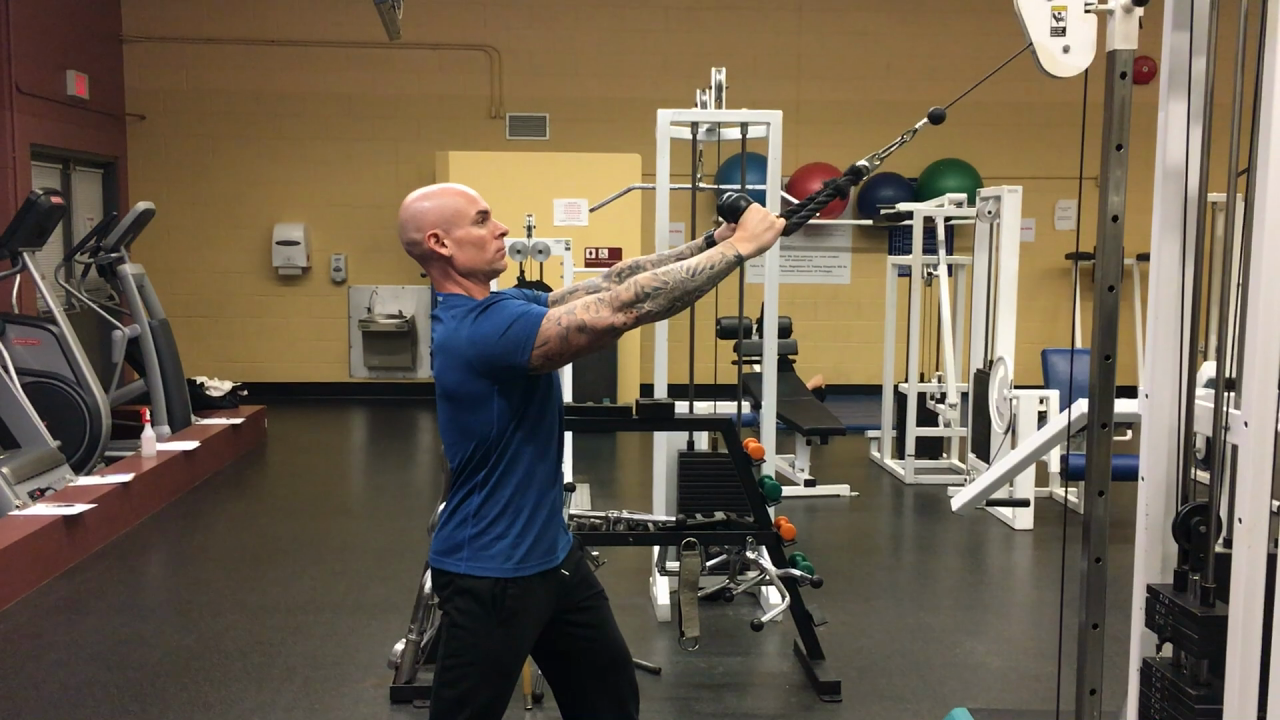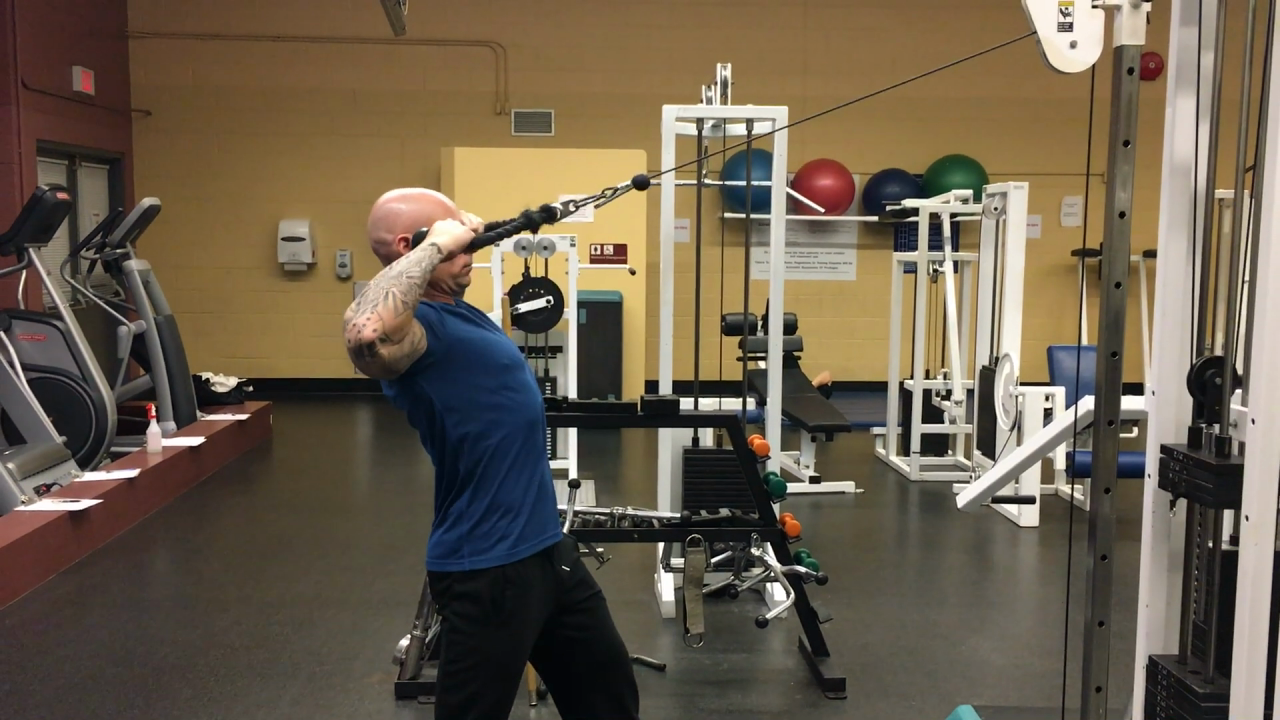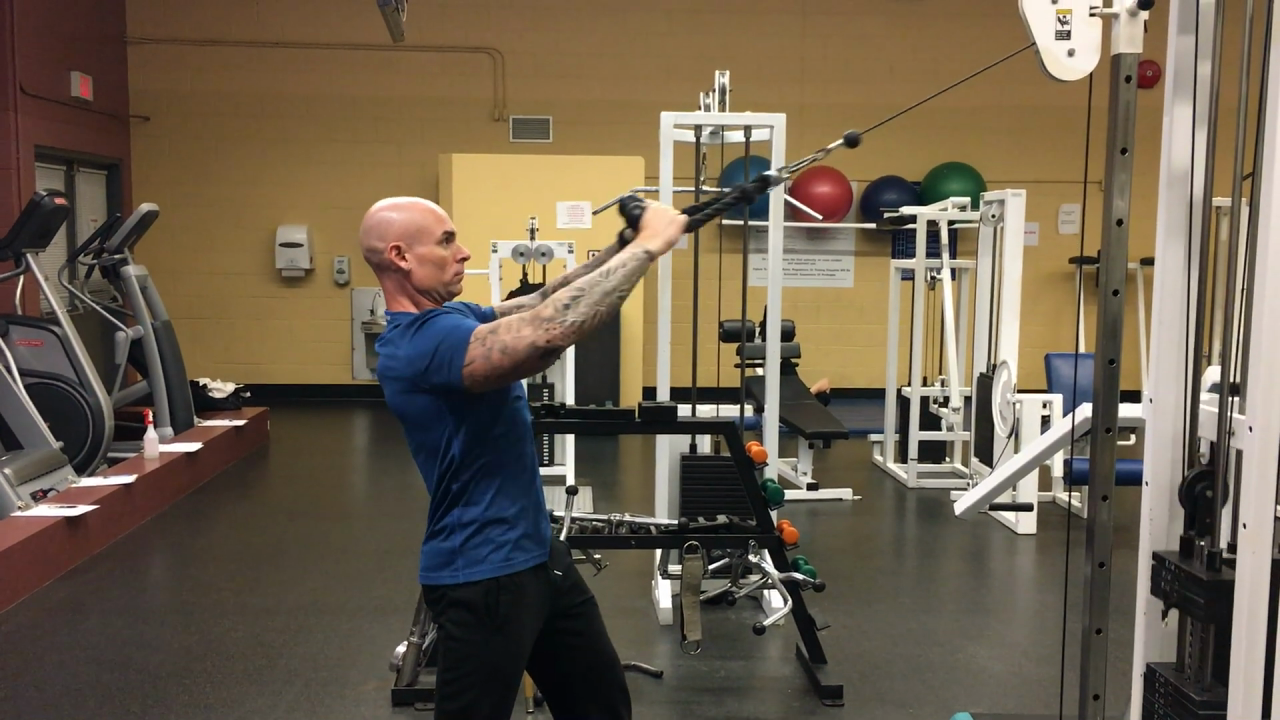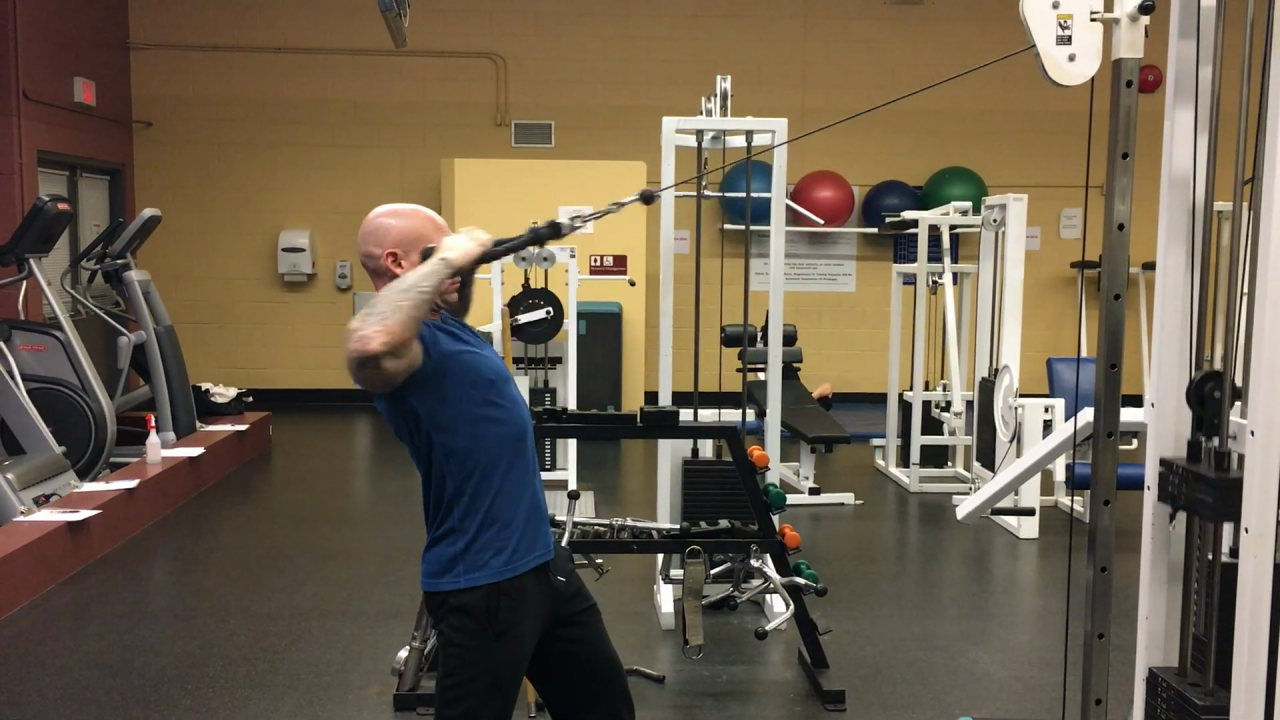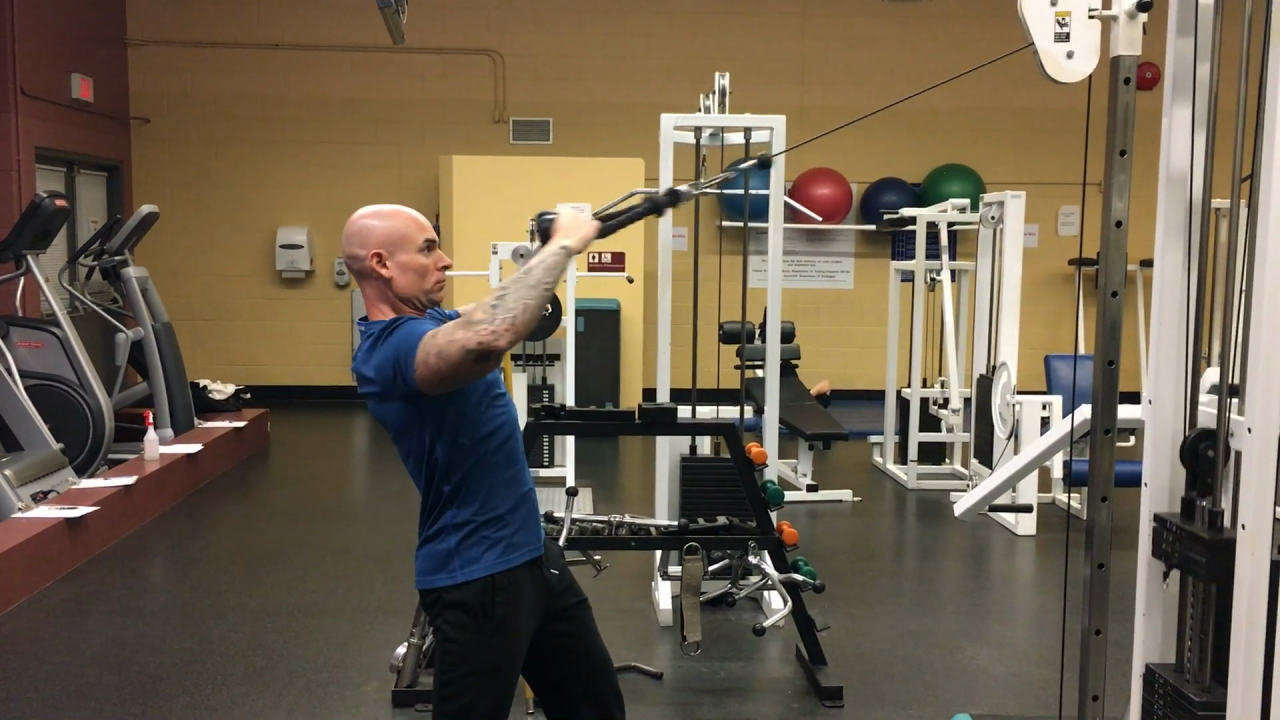
dt=1s
person 1, frame 1
left shoulder: (495, 306)
right shoulder: (480, 330)
left elbow: (607, 285)
right elbow: (622, 310)
left wrist: (712, 241)
right wrist: (739, 248)
left hip: (549, 552)
right hip: (490, 571)
person 1, frame 2
left shoulder: (449, 312)
right shoulder: (412, 329)
right elbow: (365, 332)
left wrist: (463, 237)
right wrist: (437, 244)
left hip: (546, 546)
right hip: (488, 566)
person 1, frame 3
left shoulder: (448, 319)
right shoulder: (421, 345)
left elbow: (536, 305)
right elbow: (549, 331)
left wrist: (623, 245)
right wrist: (648, 246)
left hip: (536, 553)
right hip: (482, 576)
person 1, frame 4
left shoulder: (437, 328)
right shoulder: (401, 341)
right elbow: (368, 346)
left wrist: (466, 263)
right wrist: (443, 260)
left hip: (539, 558)
right hip: (485, 580)
person 1, frame 5
left shoulder: (421, 324)
right shoulder: (393, 349)
left elbow: (491, 314)
right elbow: (492, 337)
left wrist: (562, 246)
right wrist: (560, 247)
left hip: (528, 551)
right hip: (477, 575)
